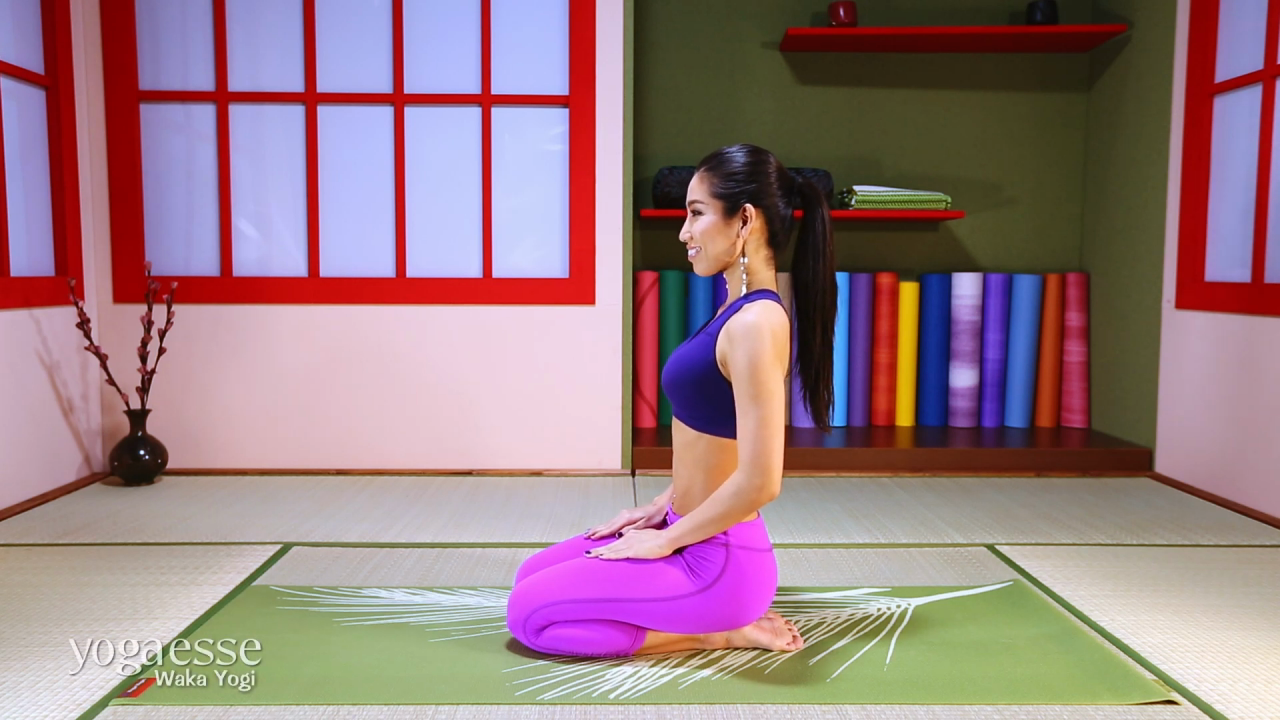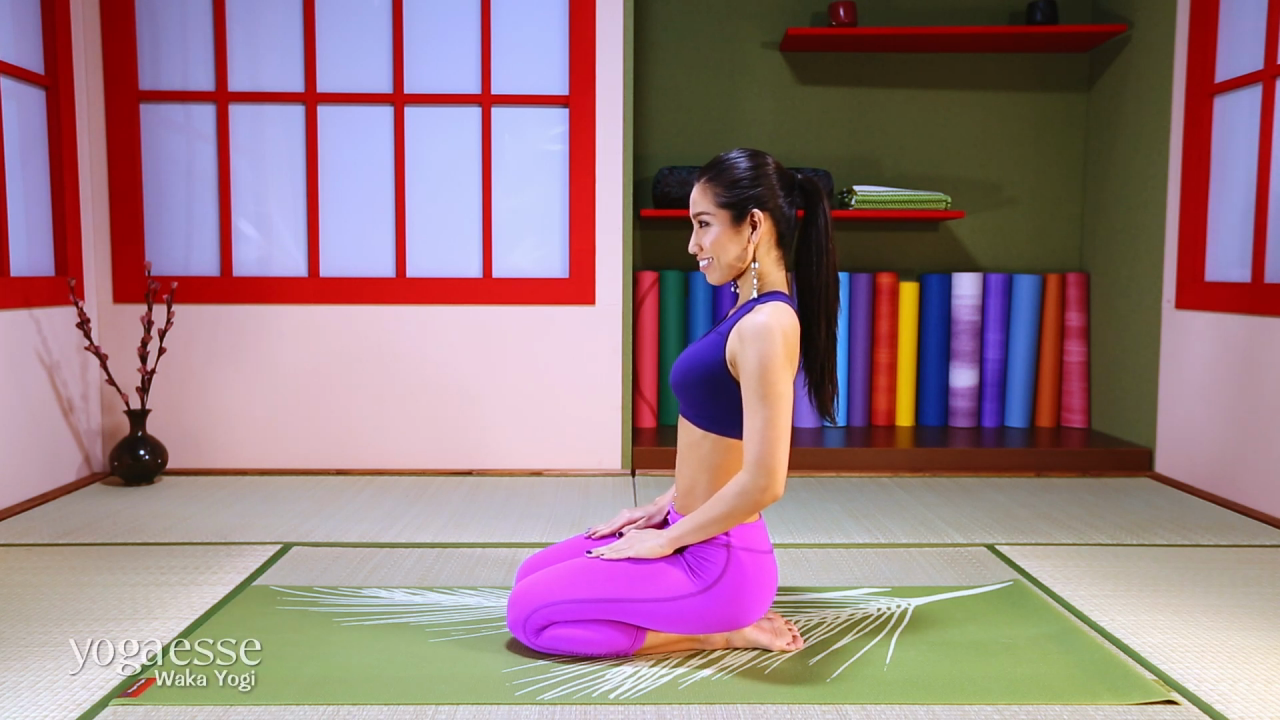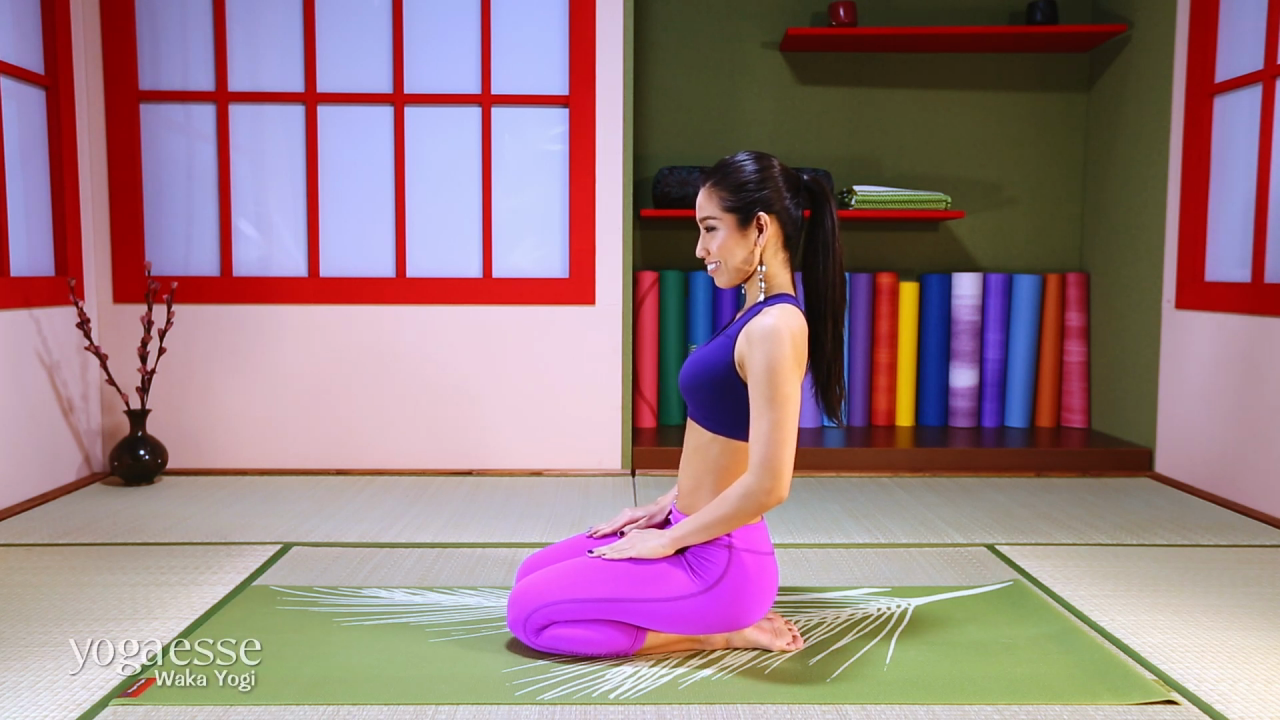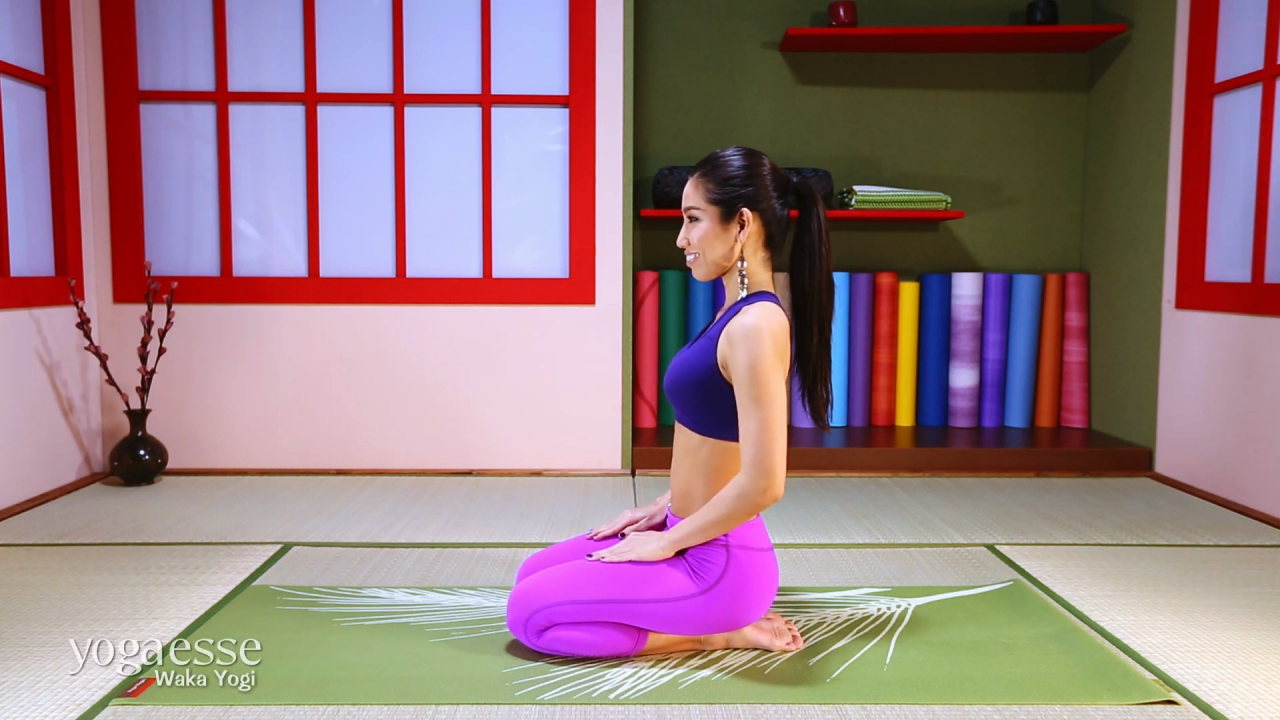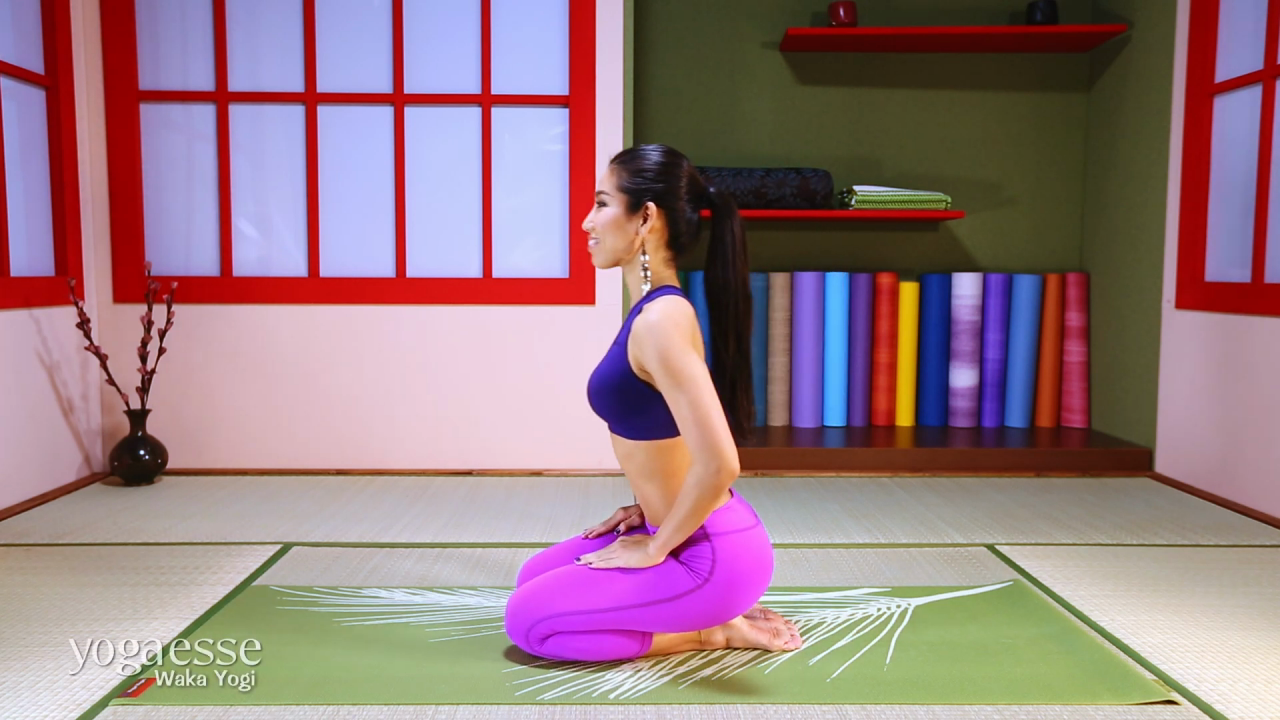
dt=0.5s
person 1, frame 1
left shoulder: (755, 324)
right shoulder: (739, 310)
left elbow: (759, 481)
left wrist: (666, 540)
right wrist: (660, 508)
left hip: (718, 562)
right hip: (699, 541)
left knee: (530, 615)
right knee: (532, 578)
left ankle: (719, 632)
right ankle: (720, 618)
person 1, frame 2
left shoulder: (766, 325)
right shoulder: (751, 313)
left elbow: (763, 481)
left wrist: (667, 539)
right wrist: (665, 505)
left hip: (719, 563)
right hip: (699, 540)
left knee: (531, 614)
right knee: (533, 576)
left ankle: (721, 631)
right ankle: (721, 617)
person 1, frame 3
left shoulder: (775, 328)
right shoulder: (758, 315)
left elbow: (768, 484)
left wrist: (668, 540)
right wrist: (665, 505)
left hip: (720, 564)
right hip: (701, 539)
left knee: (530, 613)
right knee: (533, 576)
left ankle: (719, 632)
right ankle: (721, 618)
person 1, frame 4
left shoulder: (755, 326)
right shoulder: (738, 312)
left elbow: (763, 482)
left wrist: (667, 542)
right wrist: (664, 507)
left hip: (718, 564)
right hip: (701, 542)
left knee: (531, 614)
right knee: (534, 576)
left ankle: (717, 632)
right ankle: (718, 617)
person 1, frame 5
left shoulder: (660, 321)
right shoulder: (654, 308)
left elbow: (719, 462)
left wrist: (656, 545)
right wrist: (649, 506)
left hip: (713, 556)
right hip: (693, 535)
left knee: (528, 622)
right knee: (534, 580)
left ankle: (713, 629)
right ankle: (710, 610)
